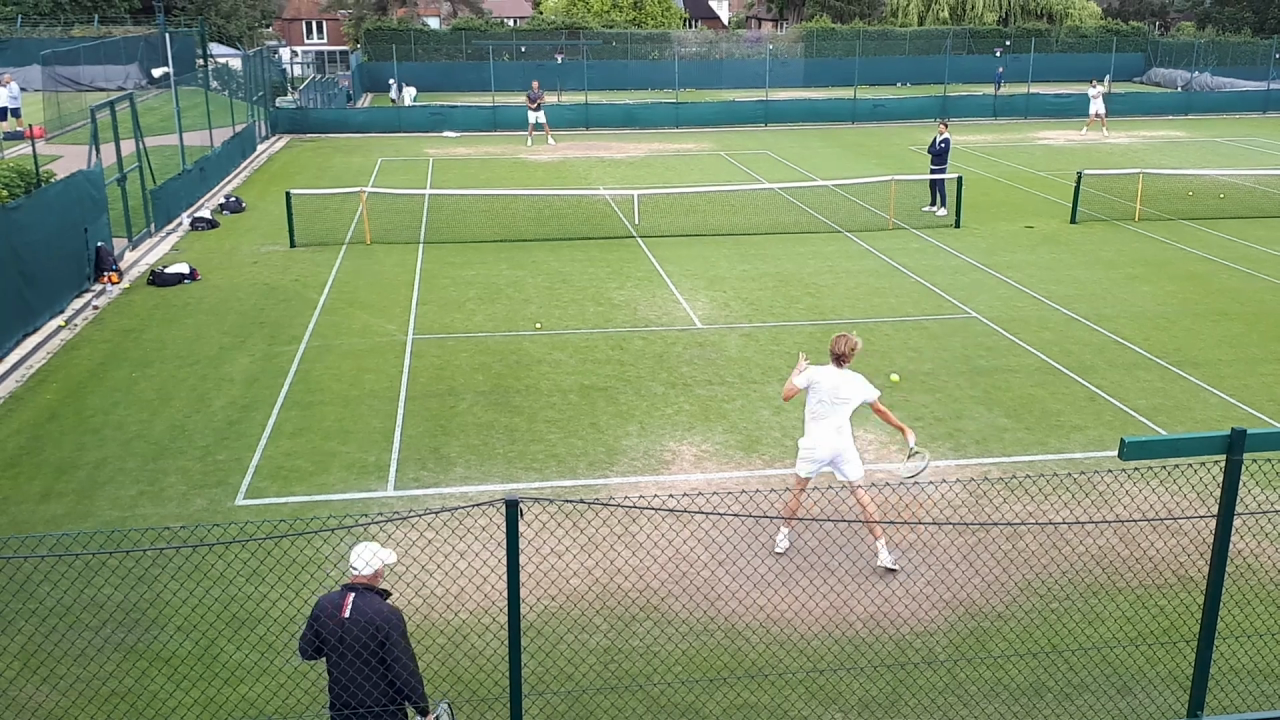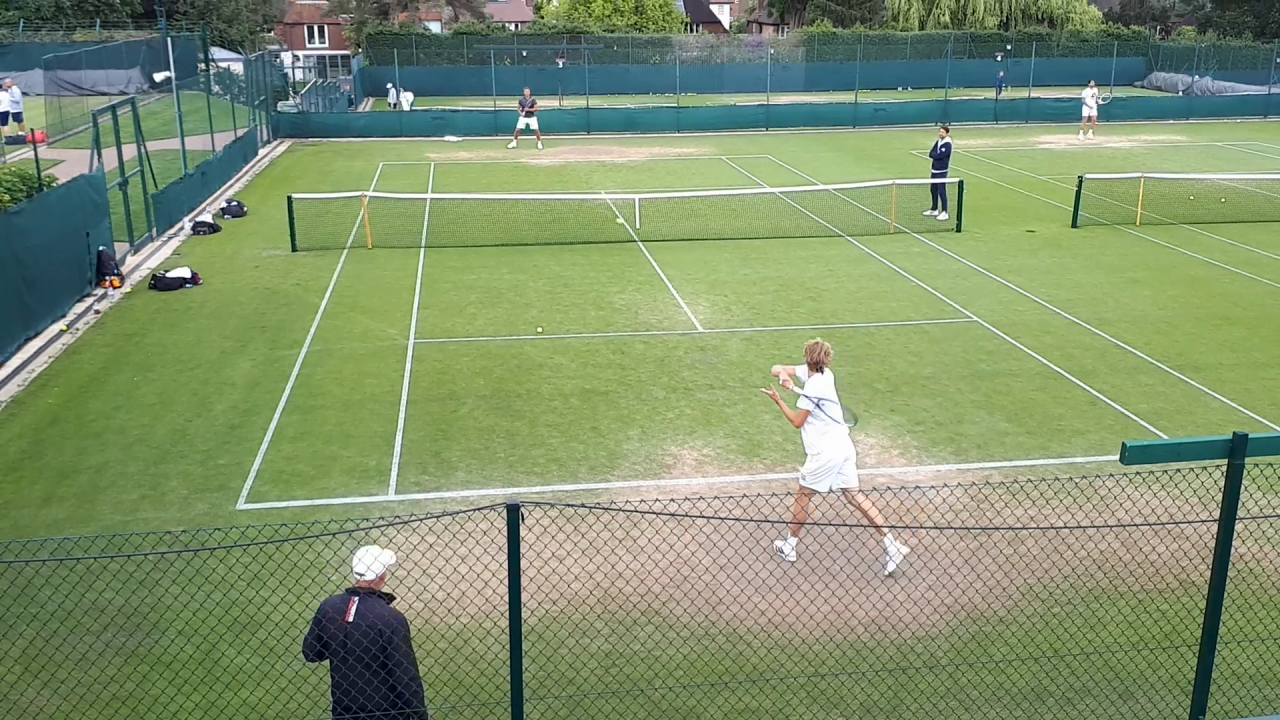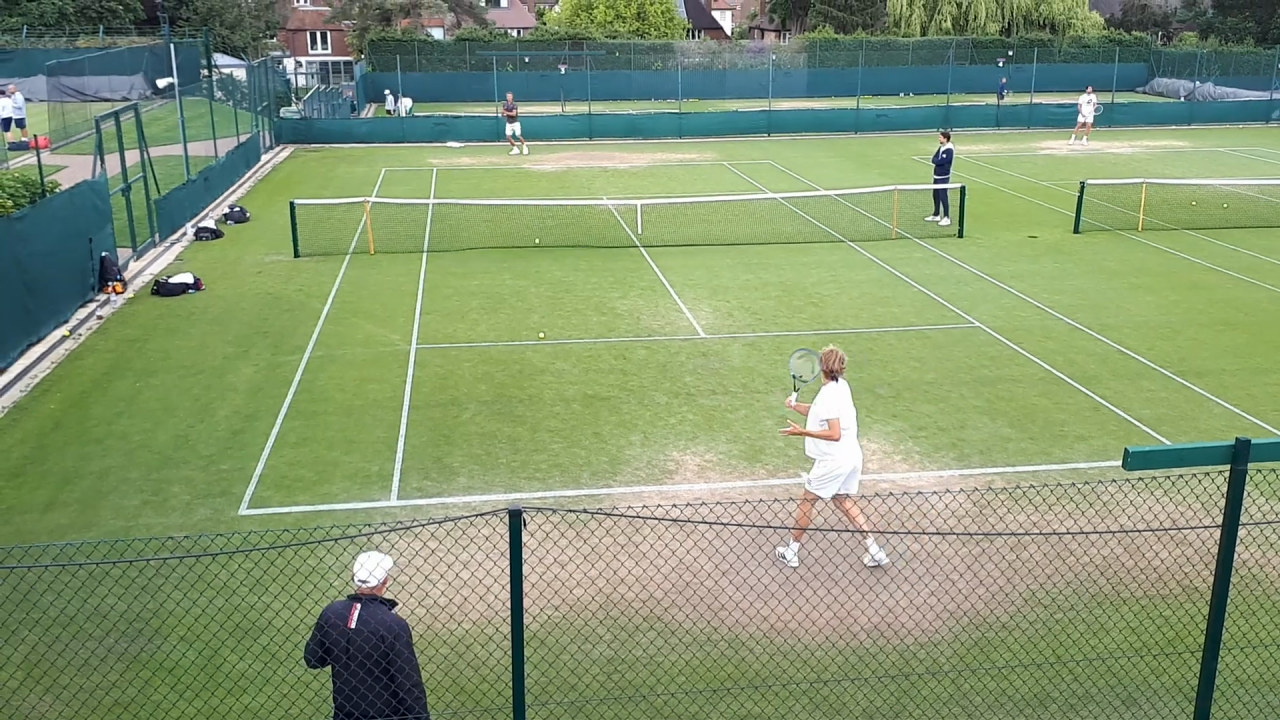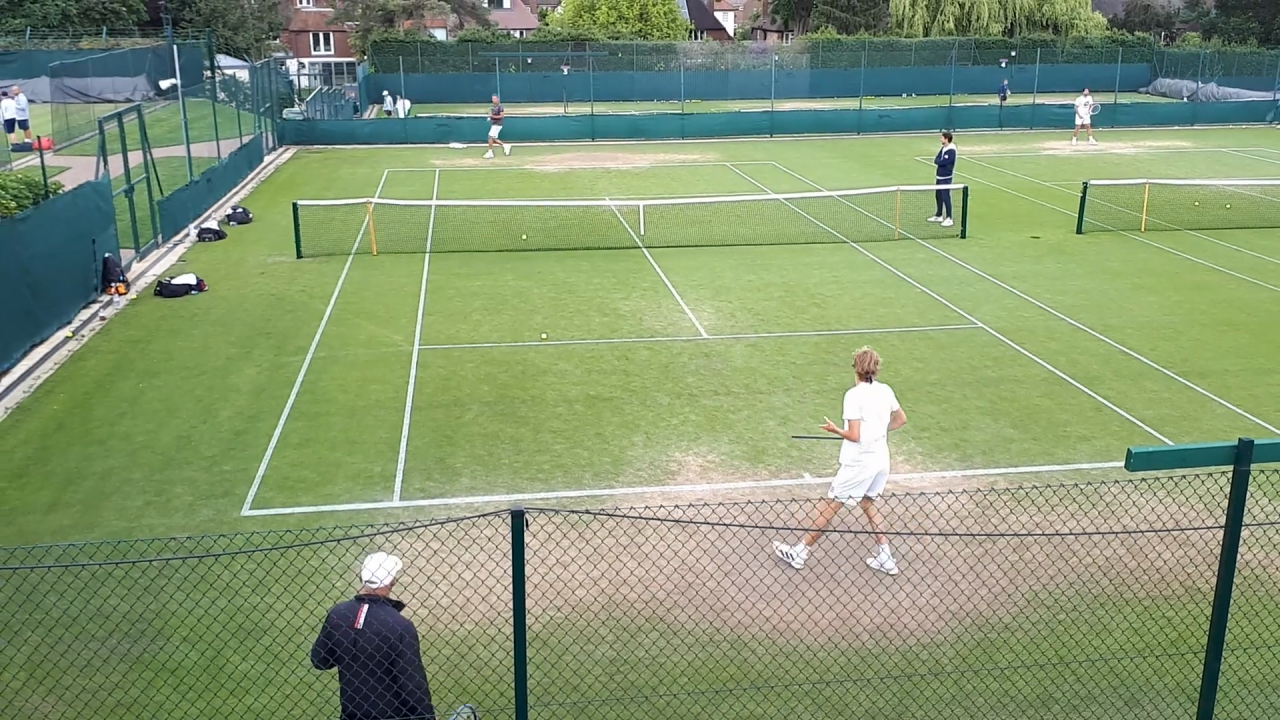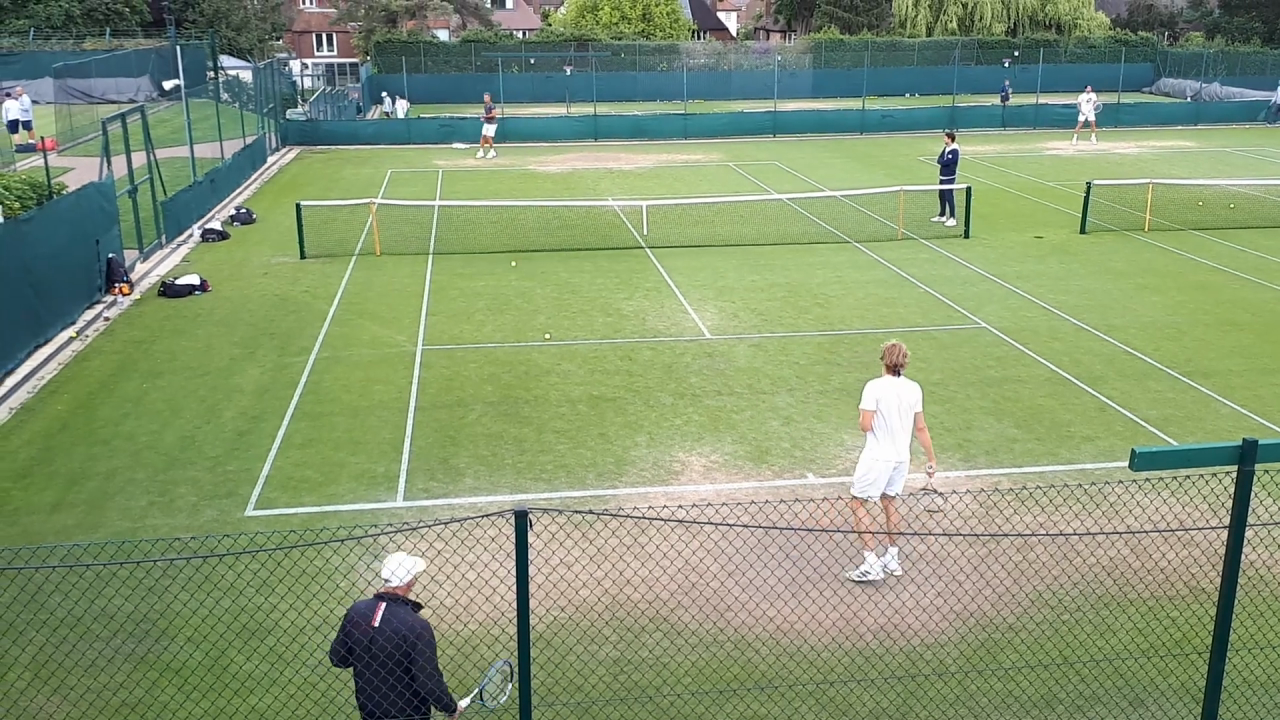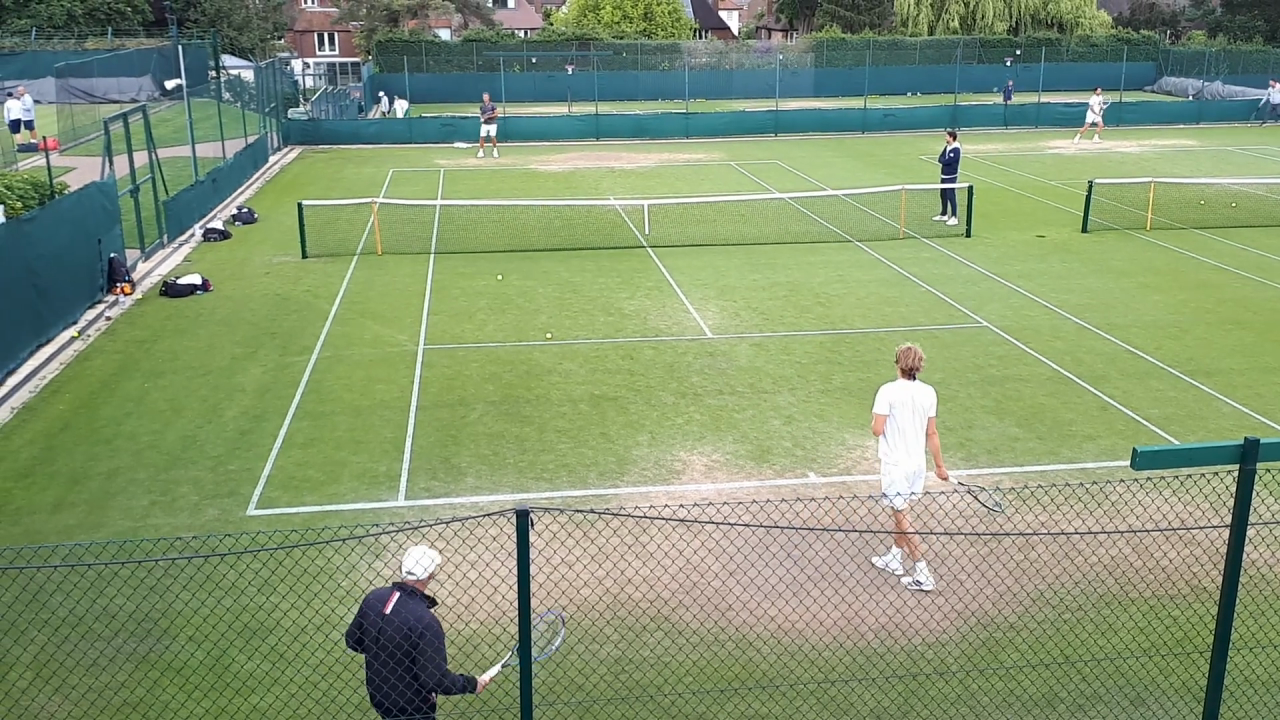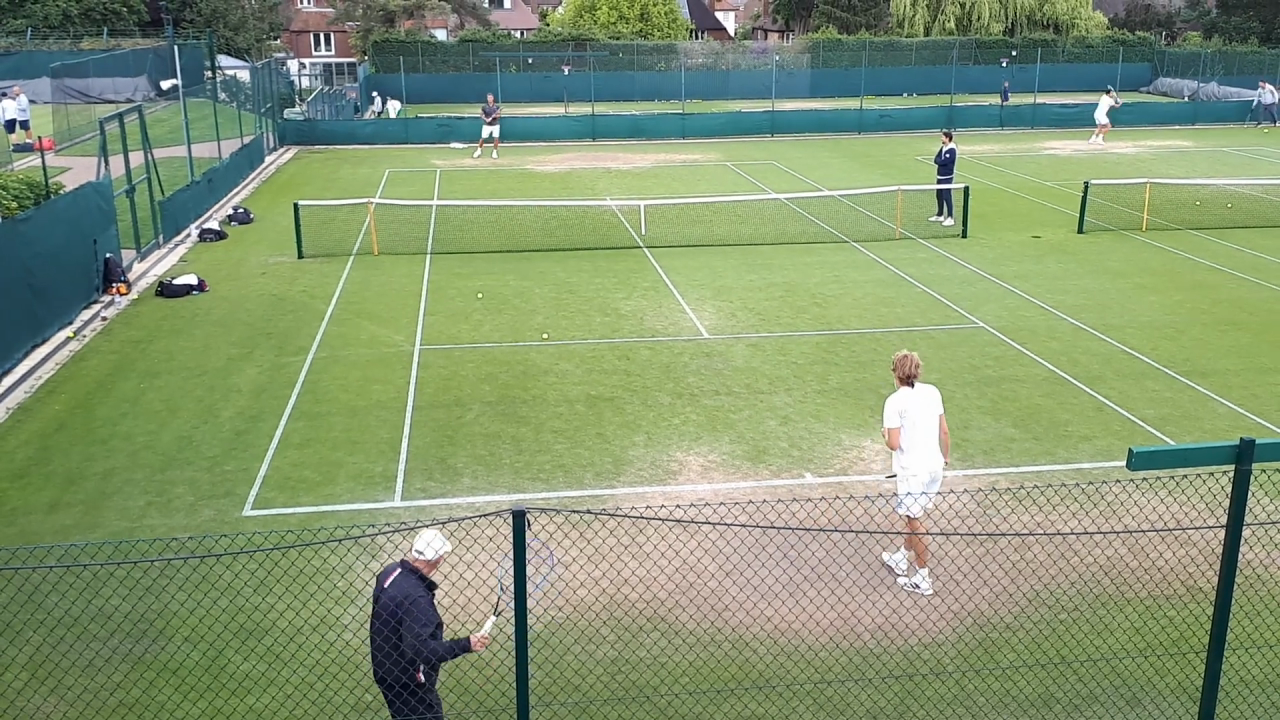
dt=0.3s
person 1, frame 1
left shoulder: (814, 374)
right shoulder: (858, 382)
left elbow: (786, 395)
right elbow: (882, 411)
left wrist: (797, 370)
right wrist: (904, 429)
left hip: (816, 444)
right hip: (842, 445)
left knee: (798, 488)
right knee: (861, 493)
left ankle: (783, 537)
right ankle: (883, 552)
person 1, frame 2
left shoulder: (813, 386)
right shoulder: (824, 373)
left elbow: (797, 422)
right elbow: (778, 370)
left wrist: (777, 399)
right wrist: (781, 373)
left hip: (825, 452)
right hip: (844, 448)
left knee: (803, 496)
right knee: (856, 497)
left ankle: (789, 546)
right ankle: (891, 544)
person 1, frame 3
left shoulder: (829, 394)
right shoulder: (841, 387)
left elbow: (834, 434)
right elbow: (822, 412)
left wrist: (803, 432)
right wrist: (797, 405)
left hip: (834, 460)
right hip: (853, 457)
left knee: (808, 501)
right knee: (843, 502)
left ankle: (791, 552)
right ankle: (875, 550)
person 1, frame 4
left shoulder: (854, 395)
right shoulder: (885, 390)
left elbow: (854, 436)
right elbow: (901, 420)
left wrist: (836, 429)
left hip: (859, 464)
right hip: (881, 462)
left knee: (830, 507)
right knee: (868, 504)
left ankle: (799, 553)
right ankle: (886, 558)
person 1, frame 5
left shoulder: (874, 387)
right shoulder: (914, 389)
left elbow: (865, 426)
right elbow: (920, 428)
left wrist: (862, 415)
right wrist: (931, 459)
left hip: (876, 458)
right hip: (901, 459)
left knee: (859, 505)
right knee: (890, 504)
left ankle: (871, 565)
right ankle: (892, 557)
person 1, frame 6
left shoulder: (888, 391)
right shoulder: (929, 392)
left elbow: (877, 430)
right elbow: (931, 434)
left wrist: (876, 419)
right wrist: (939, 465)
left hip: (895, 464)
right hip: (917, 463)
left knee: (901, 516)
right knee: (902, 511)
left ankle: (923, 574)
right ankle: (894, 558)
person 1, frame 7
left shoulder: (895, 401)
right shoulder: (932, 392)
left elbow: (894, 444)
right elbow: (944, 431)
left wrist: (885, 435)
right wrist: (945, 456)
left hip: (912, 471)
right hip: (934, 467)
left knee: (915, 524)
right knee: (916, 518)
left ankle: (922, 579)
right ankle: (902, 557)
